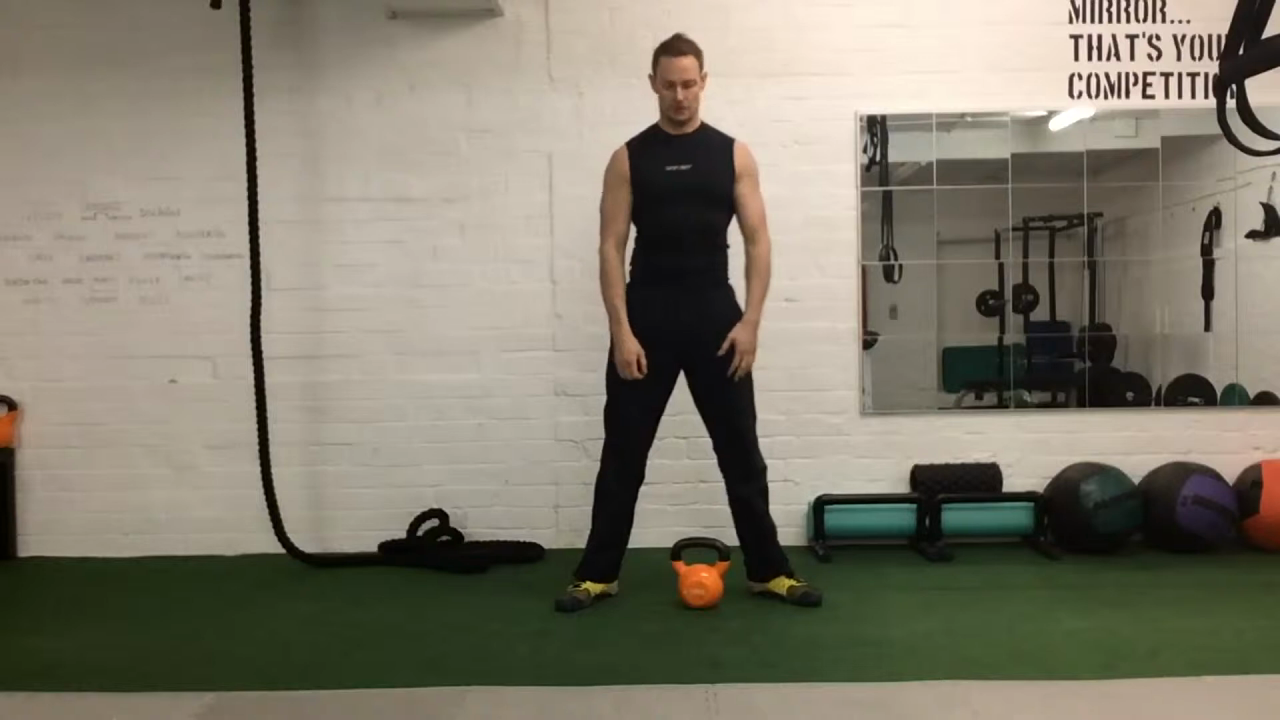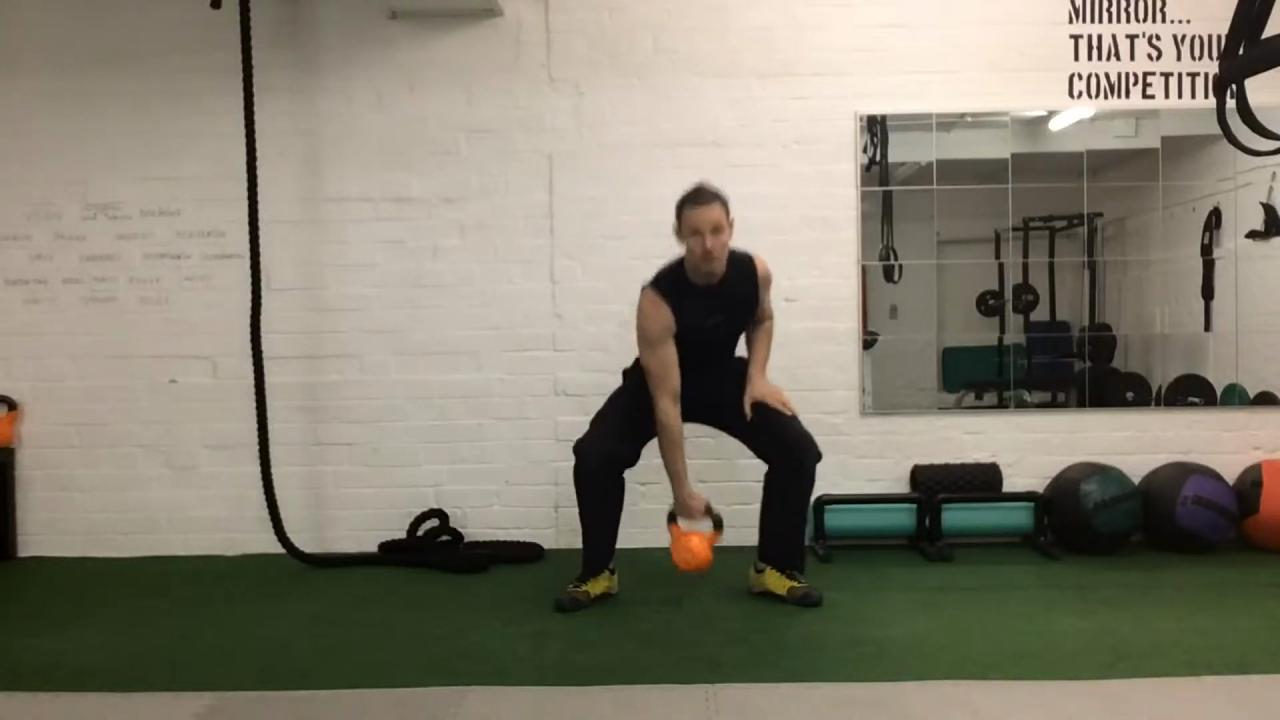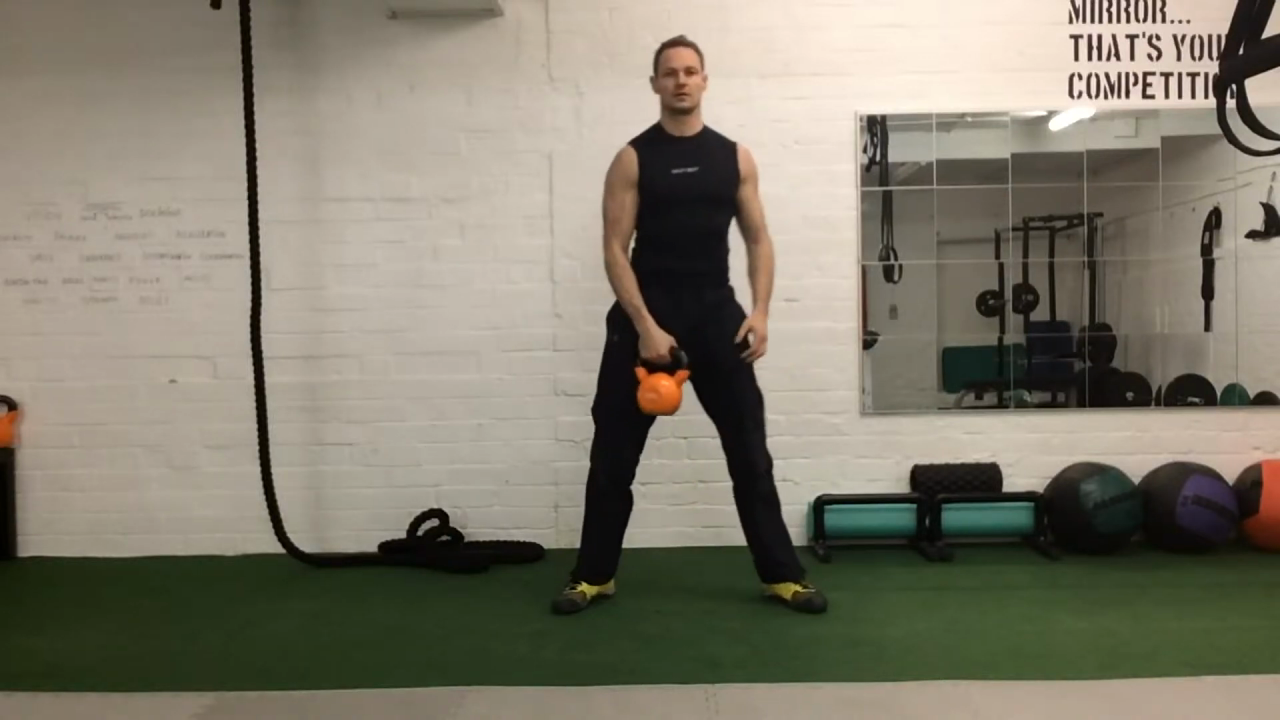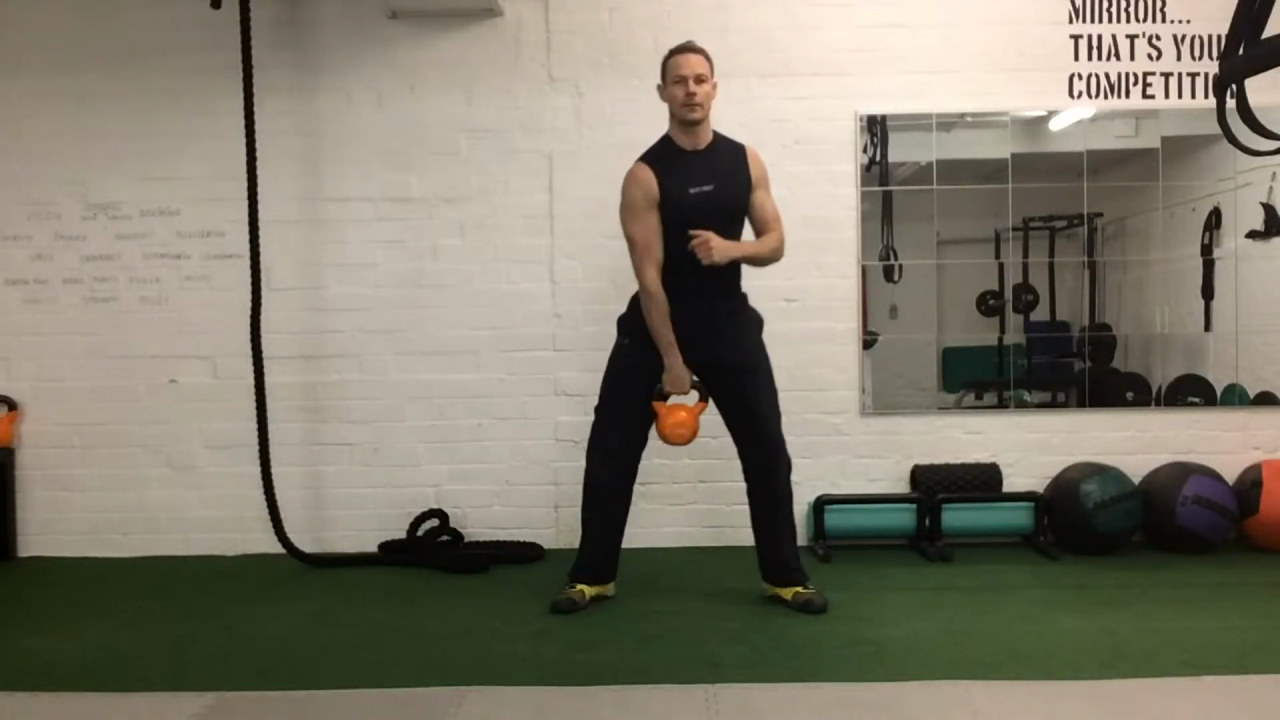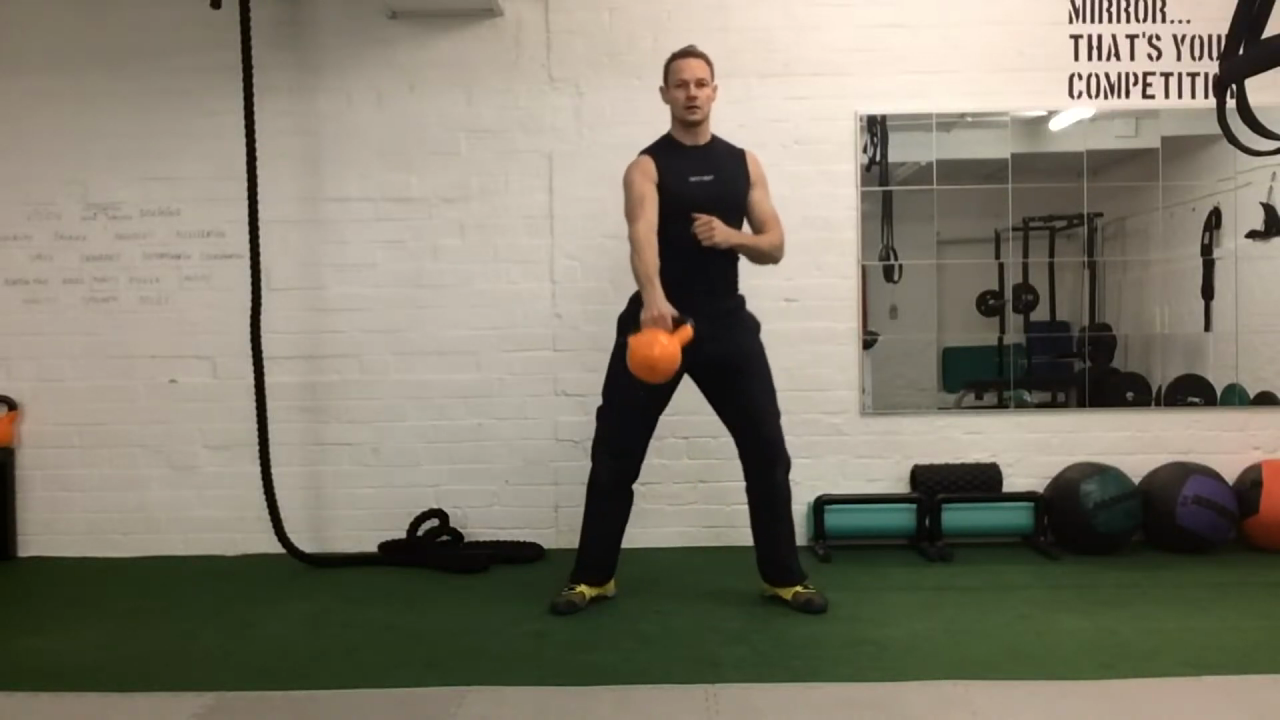
dt=1s
person 1, frame 1
left shoulder: (734, 154)
right shoulder: (628, 158)
left elbow: (757, 241)
right elbow: (612, 247)
left wrist: (749, 321)
right wrist: (621, 330)
left hip: (715, 318)
right hip: (646, 320)
left knee: (741, 451)
right knee: (624, 453)
left ankle: (768, 571)
right ankle: (597, 574)
person 1, frame 2
left shoulder: (755, 272)
right shoulder: (659, 299)
right elbow: (666, 403)
left wrist: (757, 376)
right wrist: (683, 491)
left hip: (725, 380)
right hip: (661, 389)
left knee: (798, 451)
right knee: (595, 456)
left ankle: (775, 567)
right ankle: (597, 573)
person 1, frame 3
left shoulder: (734, 156)
right shoulder: (633, 159)
left elbow: (758, 237)
right elbow: (615, 250)
left wrist: (760, 309)
right wrist: (645, 326)
left hip: (716, 316)
right hip: (645, 319)
left knee: (749, 453)
right knee: (613, 454)
left ankle: (781, 574)
right ankle: (594, 575)
person 1, frame 4
left shoulder: (745, 162)
right shoulder: (644, 175)
left elbow: (775, 241)
right elbow: (649, 277)
left wrist: (733, 249)
right wrist: (671, 364)
left hip: (728, 321)
right hip: (655, 324)
left knee: (767, 450)
right knee: (610, 450)
left ankle: (784, 577)
right ankle: (594, 576)
person 1, frame 5
left shoulder: (743, 163)
right shoulder: (647, 166)
left elbow: (775, 246)
right elbow: (642, 234)
left wrist: (733, 236)
right wrist: (652, 300)
left hip: (726, 322)
right hip: (657, 320)
left knee: (767, 451)
right knee: (614, 455)
left ankle: (783, 577)
right ankle: (593, 577)
